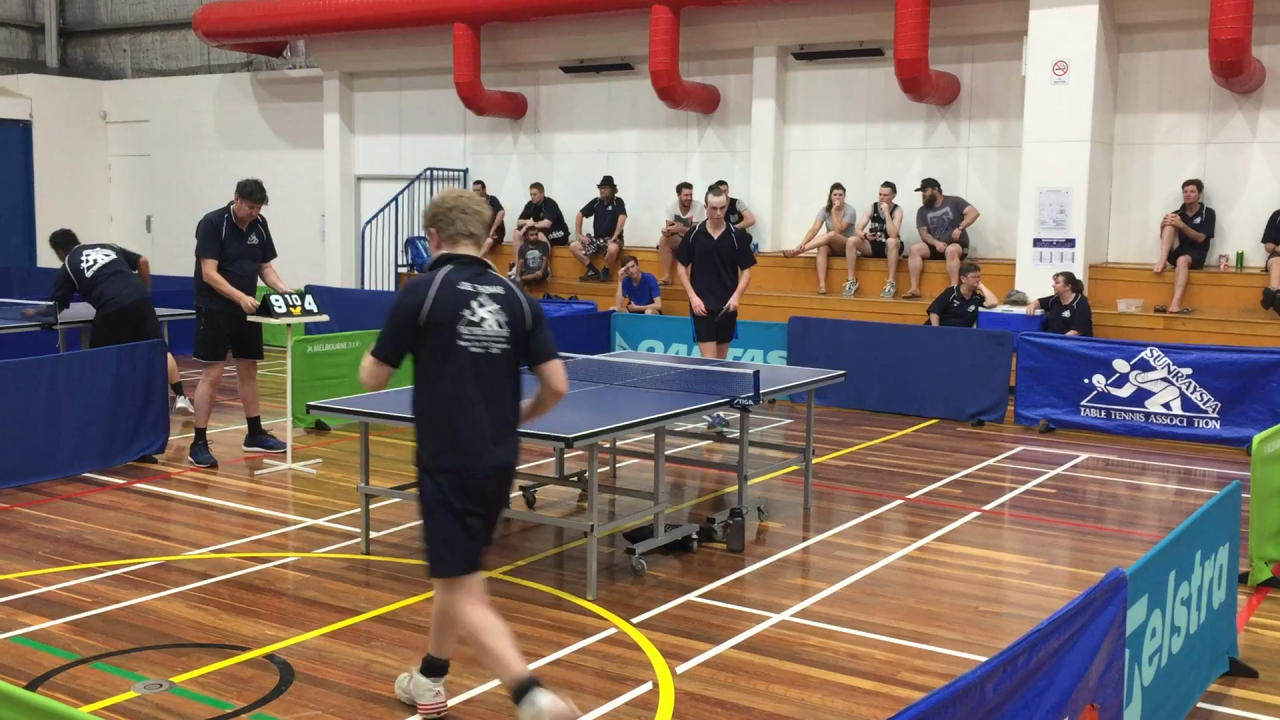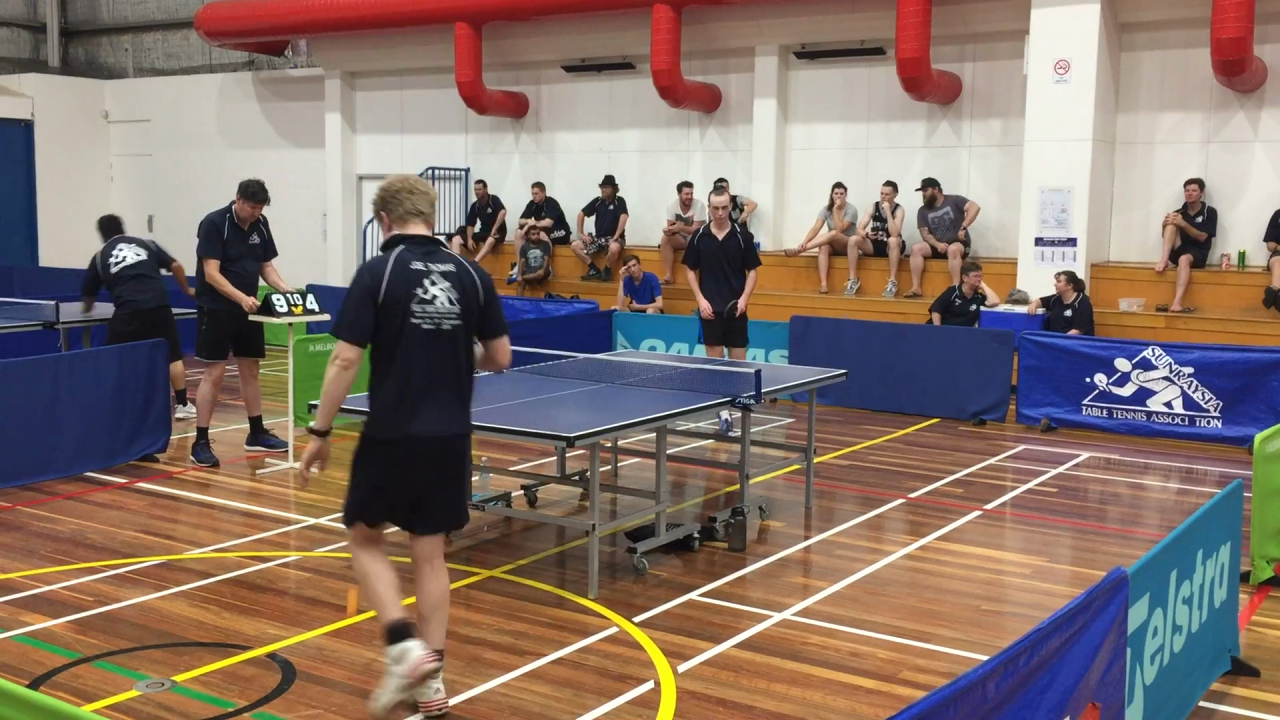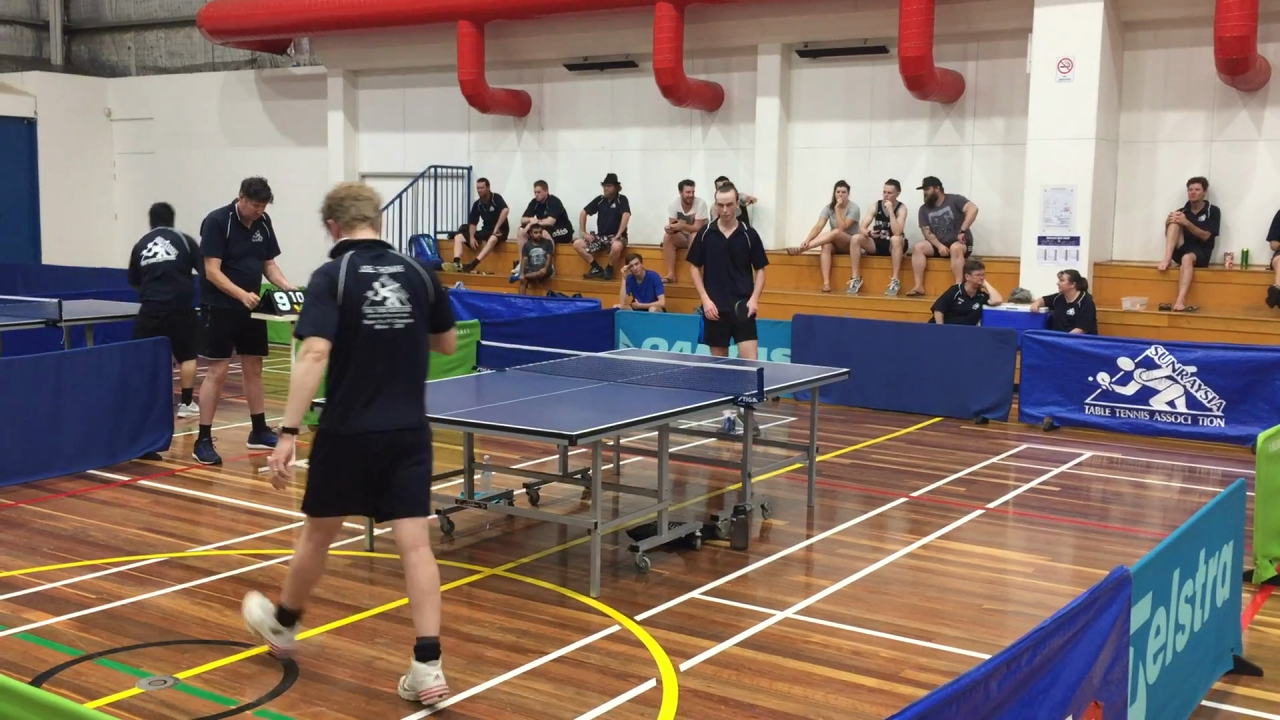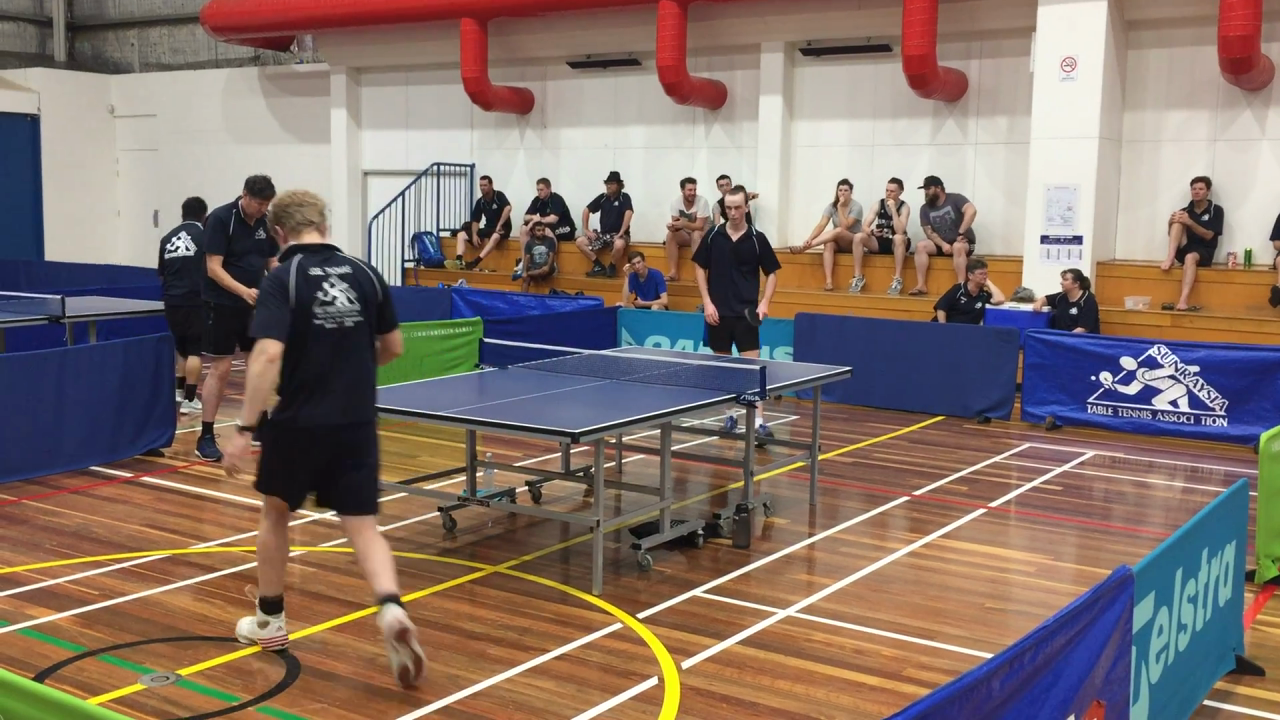
dt=0.2s
person 1, frame 1
left shoulder: (422, 290)
right shoulder: (516, 298)
left elbow: (373, 377)
right elbow: (556, 384)
left wrist: (378, 357)
left hip: (449, 464)
right hip: (498, 463)
left knee: (467, 601)
right knee: (459, 577)
person 1, frame 2
left shoulder: (377, 272)
right shoulder: (472, 274)
left elbow: (345, 359)
right elbow: (501, 356)
left wrist: (319, 432)
left hip: (393, 437)
right hip: (452, 437)
left knee: (365, 544)
right knee: (430, 555)
left ankle: (407, 648)
person 1, frame 3
left shoulder: (332, 277)
right shoulder: (421, 274)
left elbow: (313, 355)
right elbow: (446, 344)
left wrist: (287, 433)
left hip: (348, 432)
right hip: (408, 431)
left knee: (318, 532)
right knee: (415, 544)
left ankle: (281, 624)
right ankle: (428, 666)
person 1, frame 4
left shoulder: (282, 279)
right shoulder: (366, 274)
left elbow: (268, 356)
right elbow: (391, 347)
left wrist: (244, 428)
left hip: (300, 422)
right hip: (357, 424)
left knee: (276, 514)
right knee: (364, 529)
left ankle: (269, 620)
right ankle: (393, 614)
person 2, frame 1
left shoulder: (259, 225)
right shoulder: (212, 223)
left elbow: (265, 266)
right elbow: (209, 273)
left wrist: (283, 289)
right wrist: (240, 297)
left hip: (247, 309)
right hip: (215, 310)
left knee: (248, 371)
right knee: (212, 375)
left ankle: (254, 434)
right ankle: (199, 443)
person 2, frame 2
left shoulder: (260, 224)
right shoulder: (214, 223)
left elbow: (266, 265)
right elbow: (211, 274)
left wrist: (285, 289)
right wrist: (241, 298)
left hip: (249, 309)
right hip: (217, 309)
left knee: (250, 370)
right knee: (214, 374)
left ankle: (257, 433)
right ankle: (201, 442)
person 2, frame 3
left shoulder: (263, 223)
right shoulder: (216, 222)
left elbow: (269, 263)
right elbow: (212, 272)
left wrist: (286, 287)
right wrist: (242, 294)
left hip: (252, 307)
right hip: (220, 307)
left knee: (254, 368)
right knee: (217, 372)
left ankle: (259, 432)
right ankle: (203, 441)
person 2, frame 4
left shoulder: (265, 221)
right shoulder: (220, 218)
left elbow: (271, 262)
right elbow: (213, 268)
right wrist: (244, 291)
left hip: (254, 304)
right hip: (222, 304)
right knee: (220, 369)
right ankle: (206, 437)
person 3, frame 1
left shoulder: (737, 236)
right shoulder: (694, 234)
left elbow: (746, 270)
right elbow: (681, 266)
left wrist: (736, 296)
right wrist: (692, 296)
left hip: (726, 307)
right hip: (702, 306)
left knee: (721, 360)
right knee: (709, 359)
right ankle: (715, 412)
person 3, frame 2
left shoulder: (742, 236)
right shoulder: (699, 237)
left elbow: (752, 271)
right elbow: (690, 271)
left wrist: (744, 298)
right wrist: (700, 299)
left hip: (736, 309)
right hip: (710, 309)
left knee: (737, 363)
right ankle: (724, 415)
person 3, frame 3
left shoulder: (749, 235)
right shoulder: (705, 234)
left elbow: (760, 269)
right elbow: (695, 268)
left wrist: (754, 298)
right wrist: (705, 299)
left hip: (743, 307)
right hip: (715, 309)
left knee: (750, 360)
right ankle: (727, 414)
person 3, frame 4
left shoulder: (757, 239)
right shoulder: (713, 236)
left elbow: (772, 273)
right elbow: (700, 268)
left wrist: (764, 302)
right wrist: (707, 302)
left hip: (745, 312)
right hip: (717, 312)
left ankle: (758, 423)
right ankle: (731, 415)
person 4, frame 1
left shoulder: (68, 267)
right shoulder: (107, 247)
left elbow: (58, 306)
right elbow: (142, 262)
left wrist: (36, 312)
right wrist: (146, 288)
left hip: (111, 310)
right hip: (139, 301)
right ankle: (181, 397)
person 4, frame 2
left shoulder: (100, 257)
right shoulder: (147, 244)
left elbow: (89, 295)
right elbow: (175, 267)
left wrist: (88, 306)
right wrist: (187, 289)
left hip: (127, 312)
right hip: (158, 306)
right knee: (173, 356)
right ankle: (183, 405)
person 4, frame 3
left shoulder: (140, 245)
right shoulder: (184, 240)
left elbow: (134, 282)
left hip: (150, 309)
right hip: (182, 307)
right knee: (187, 355)
right ankle: (186, 403)
person 4, frame 4
left shoulder: (167, 238)
right shoulder: (204, 235)
left elbow: (162, 274)
left hip: (172, 302)
right hip: (196, 302)
left knee: (182, 350)
right knee: (195, 351)
left ankle: (180, 391)
right ankle: (189, 400)
